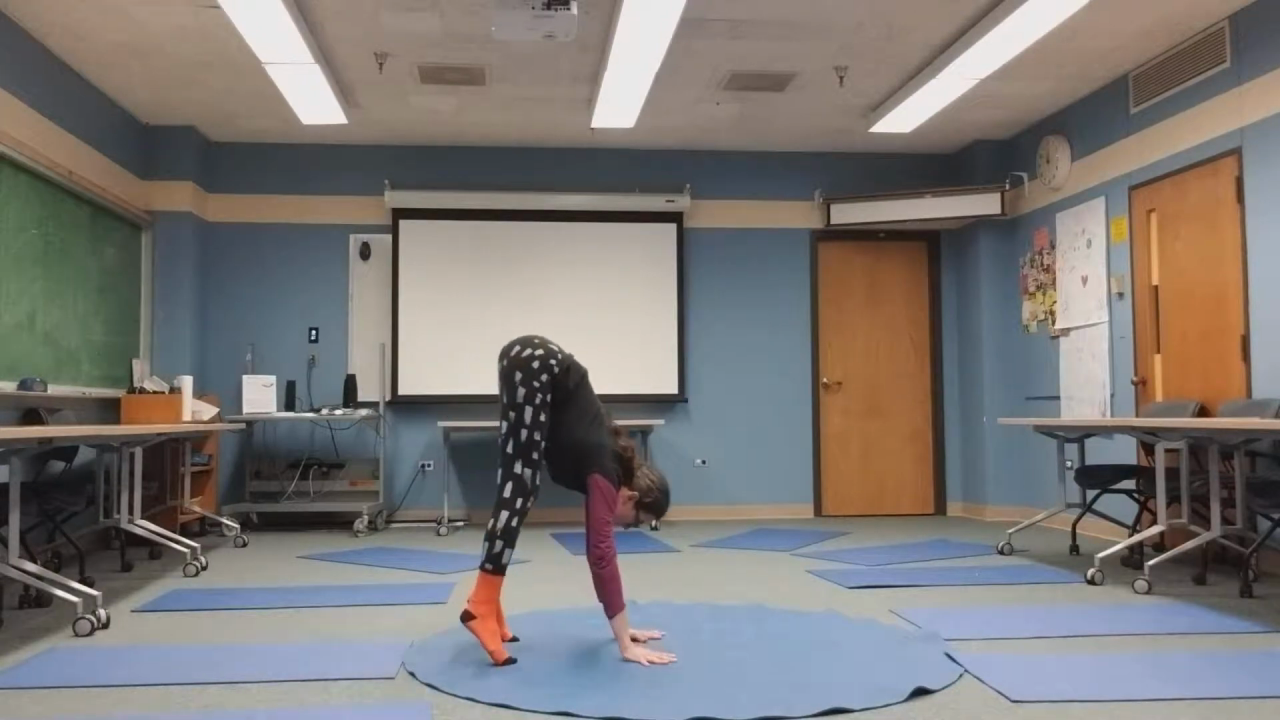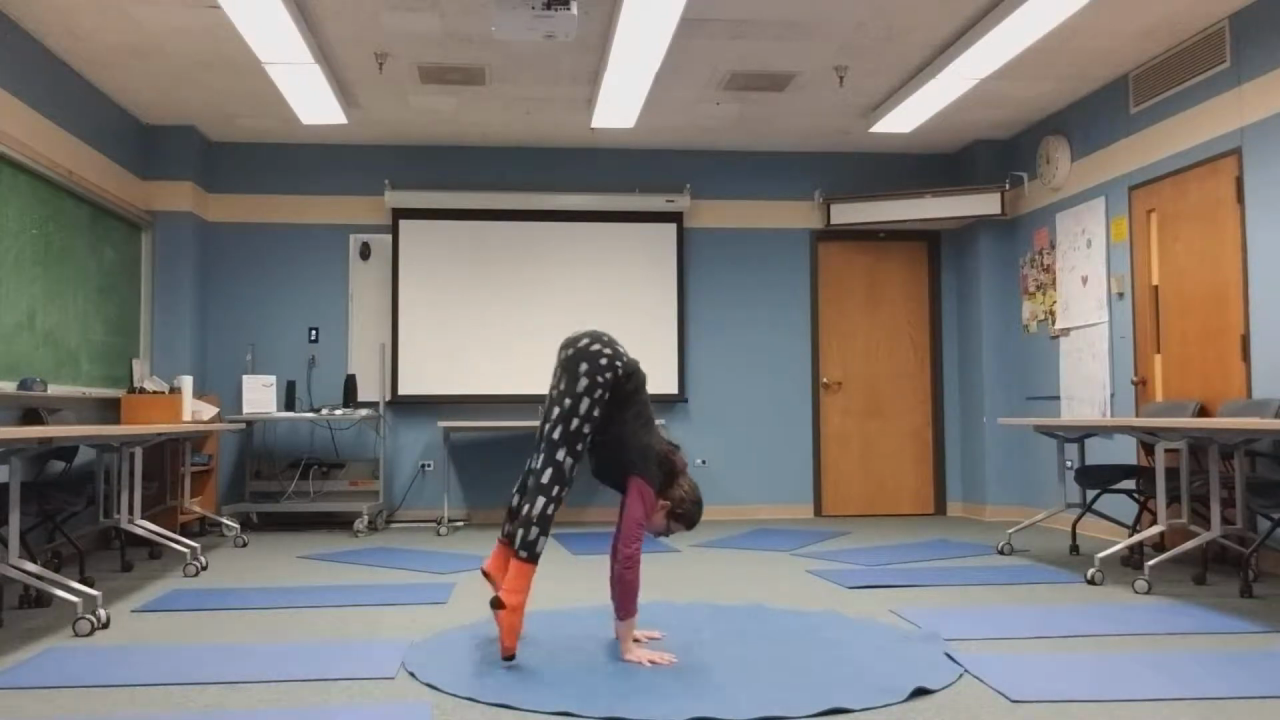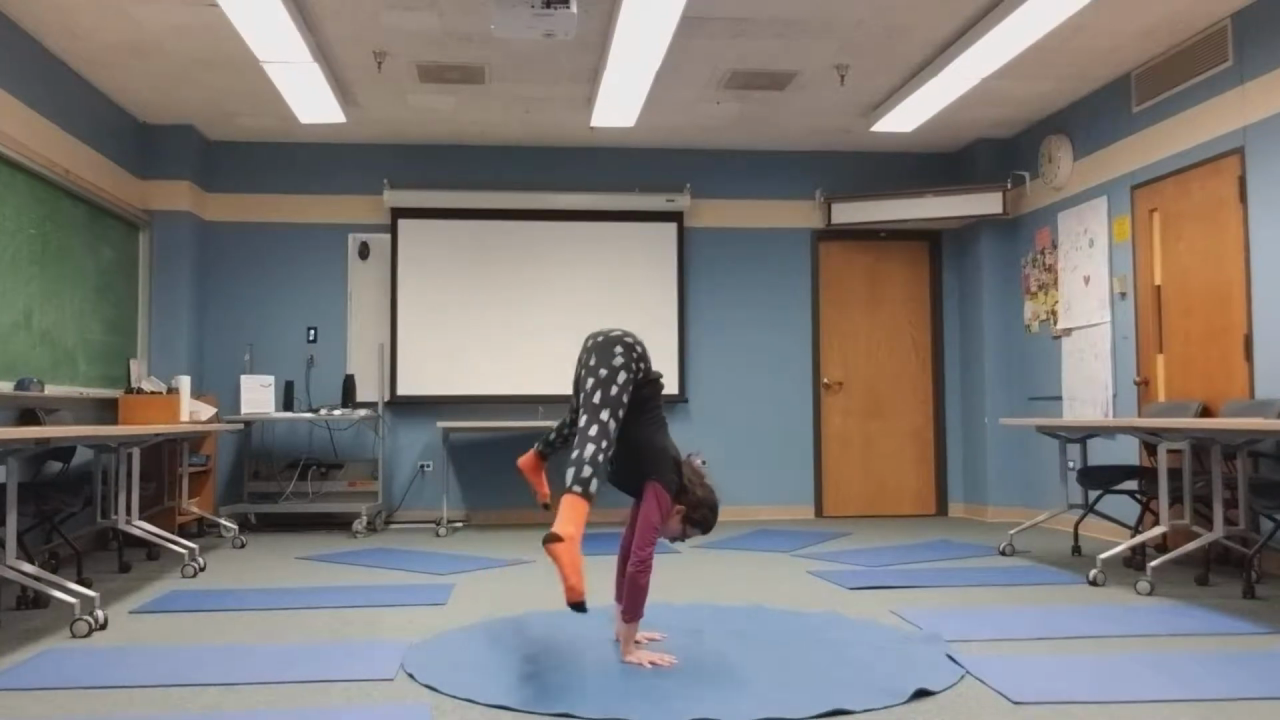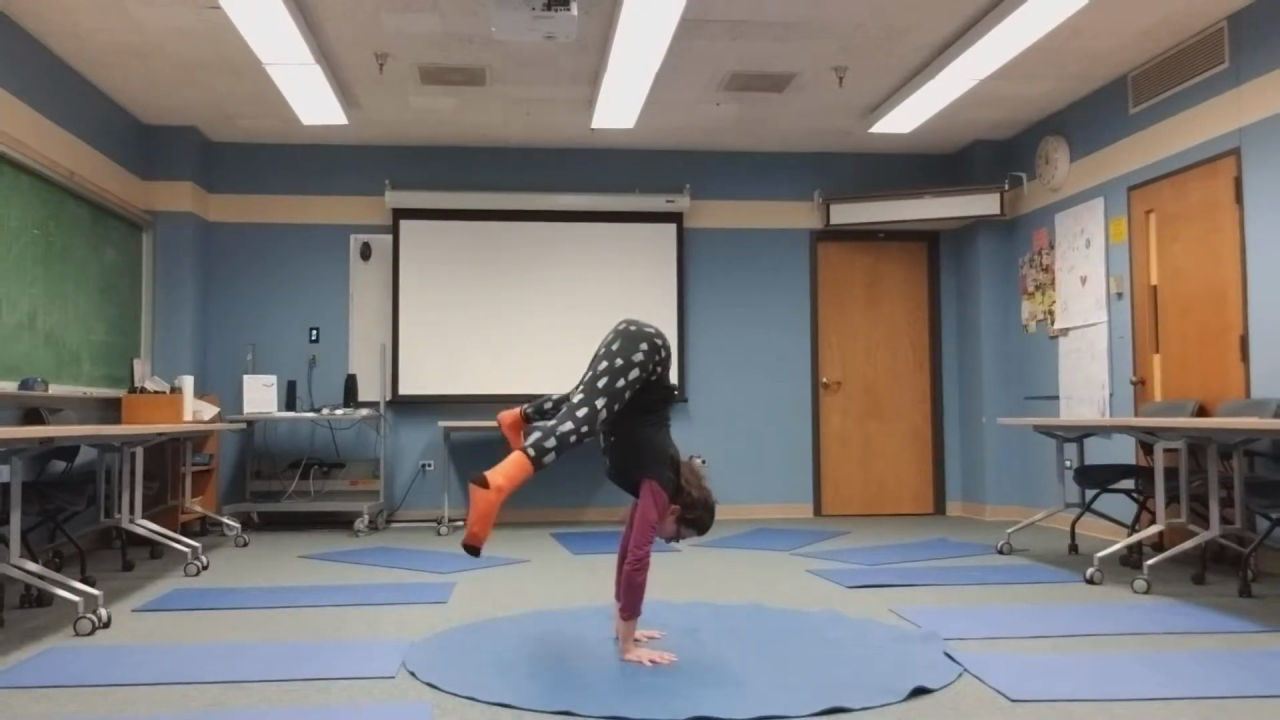
dt=0.3s
person 1, frame 1
left shoulder: (605, 468)
right shoulder: (606, 473)
left elbow: (599, 549)
right elbow: (602, 553)
left wrist: (622, 629)
right wrist: (625, 644)
right hip: (532, 363)
left knee: (519, 487)
right knee: (519, 488)
left ankle: (488, 605)
right ankle: (482, 606)
person 1, frame 2
left shoulder: (642, 474)
right shoulder: (647, 479)
left elbow: (621, 548)
right elbow: (628, 556)
left wrist: (625, 628)
right wrist: (627, 645)
left hip: (592, 359)
left knee: (548, 463)
right knee: (556, 471)
left ankle: (503, 560)
right ankle: (512, 597)
person 1, frame 3
left shoulder: (654, 483)
right shoulder: (663, 485)
left elbow: (630, 549)
right elbow: (640, 560)
left wrist: (623, 626)
right wrist: (628, 646)
left hip: (616, 353)
left knee: (582, 424)
left ankle: (534, 461)
right ankle: (565, 534)
person 1, frame 4
left shoulder: (653, 479)
right shoulder: (660, 485)
left elbow: (629, 550)
right elbow: (636, 560)
left wrist: (624, 626)
right wrist: (628, 644)
left knee: (580, 406)
left ankle: (518, 419)
right ankle: (496, 485)
